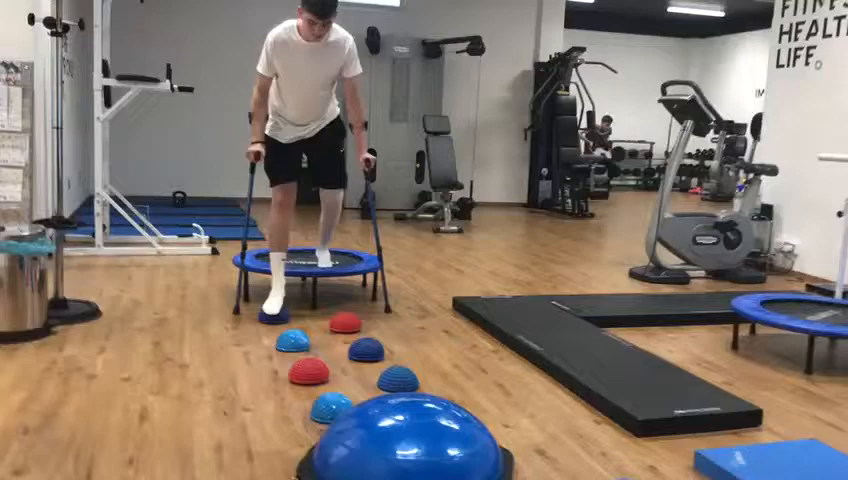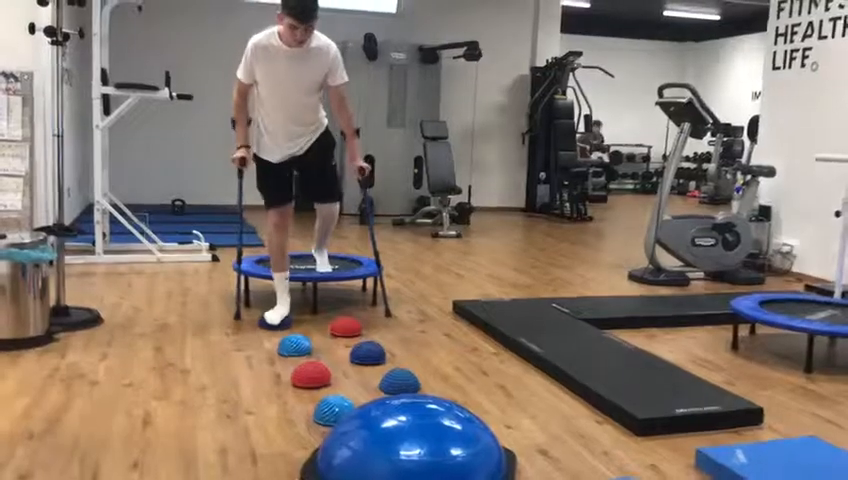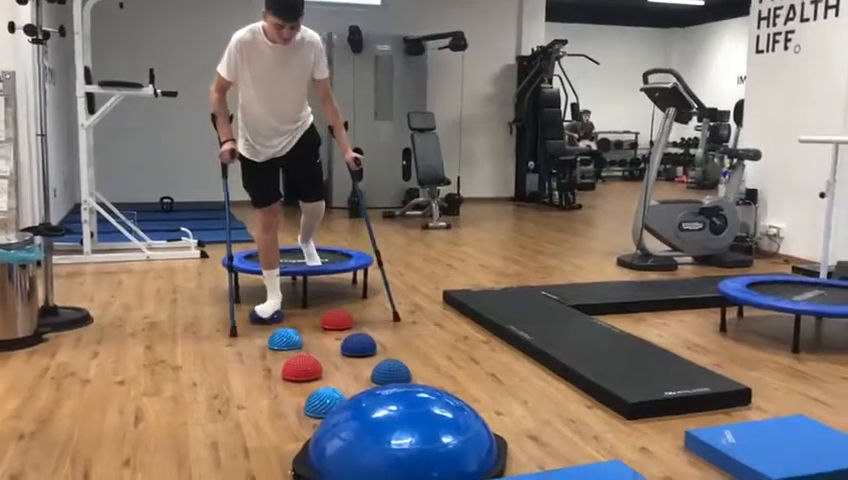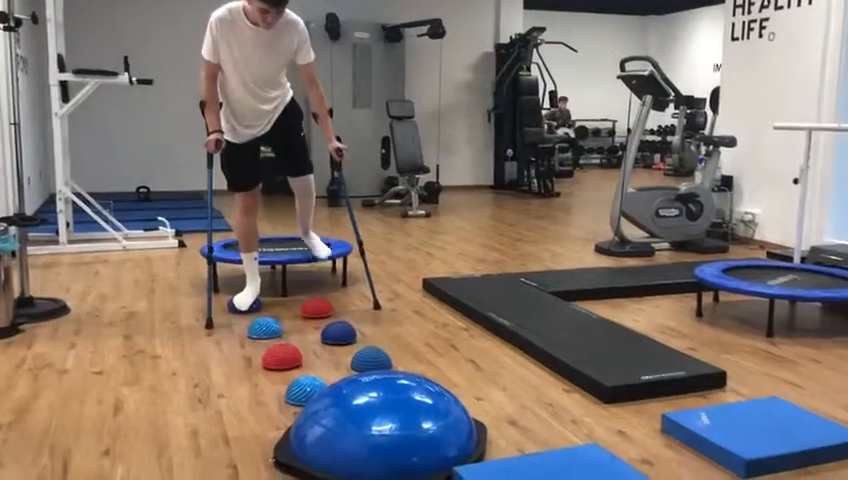
dt=0.5s
person 1, frame 1
left shoulder: (344, 43)
right shoulder: (278, 38)
left elbow: (353, 97)
right elbow: (261, 92)
left wrist: (362, 148)
right wrist: (257, 139)
left hip: (325, 125)
right hip: (282, 128)
left knee: (333, 196)
right knee: (282, 199)
left ankle: (323, 248)
right ankle: (278, 286)
person 1, frame 2
left shoulder: (327, 50)
right shoulder: (258, 46)
left elbow: (340, 105)
right elbow: (241, 96)
left wrist: (354, 155)
right wrist: (242, 144)
left hip: (314, 139)
right hip: (271, 146)
left knee: (329, 207)
right knee: (279, 218)
left ankle: (320, 250)
right ankle: (282, 300)
person 1, frame 3
left shoulder: (312, 43)
right shoulder: (242, 42)
left elbow: (326, 98)
right elbow: (218, 91)
left wrist: (346, 148)
right wrist: (227, 138)
left hip: (300, 134)
right hip: (255, 144)
left knee: (315, 205)
right knee: (267, 217)
left ankle: (305, 241)
right ankle: (274, 295)
person 1, frame 4
left shoulder: (294, 26)
left elbow: (311, 83)
right elbow: (209, 78)
left wrist: (330, 137)
right wrist: (214, 128)
left hip: (281, 110)
right hip: (236, 122)
left knee: (304, 181)
right knee: (247, 200)
left ankle: (306, 233)
right ankle: (252, 282)
